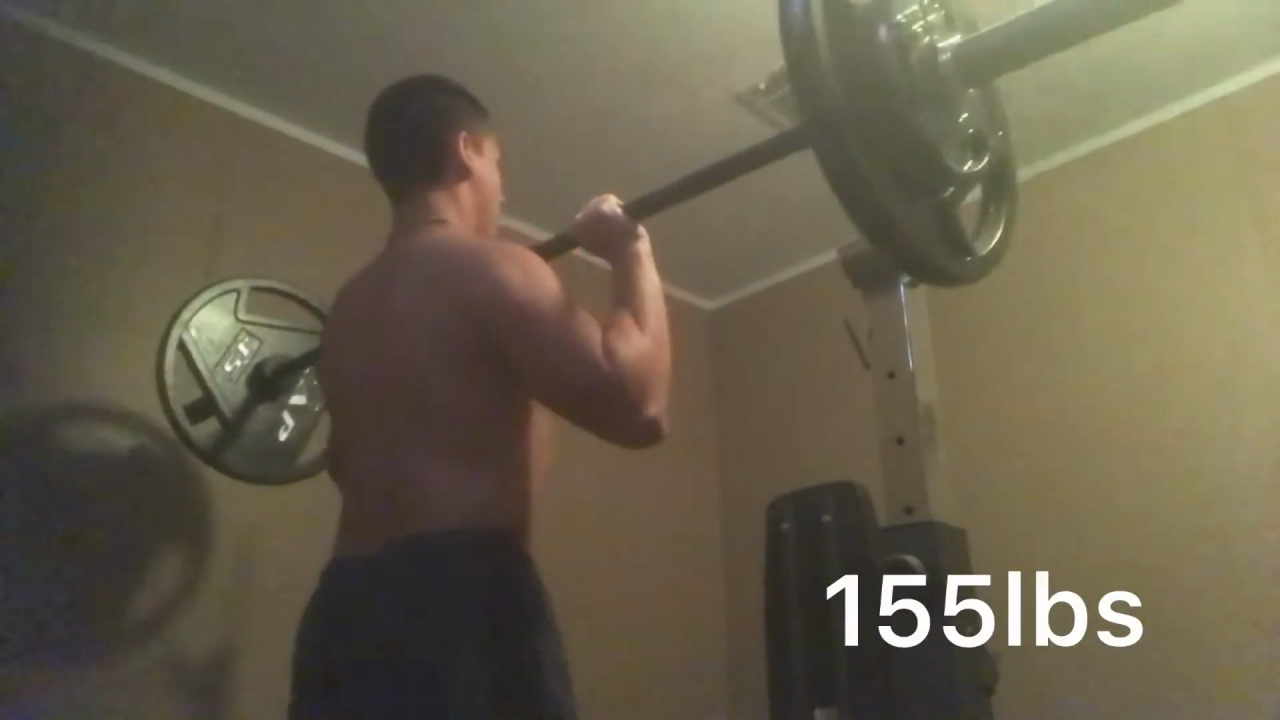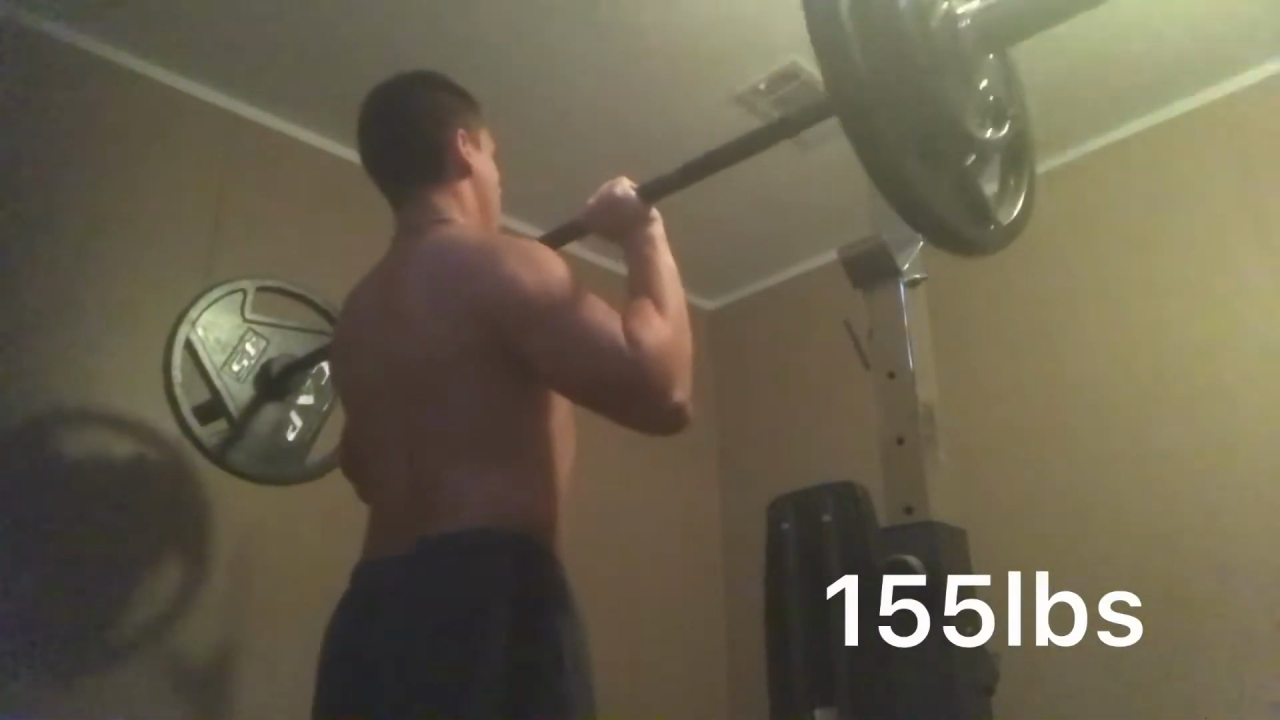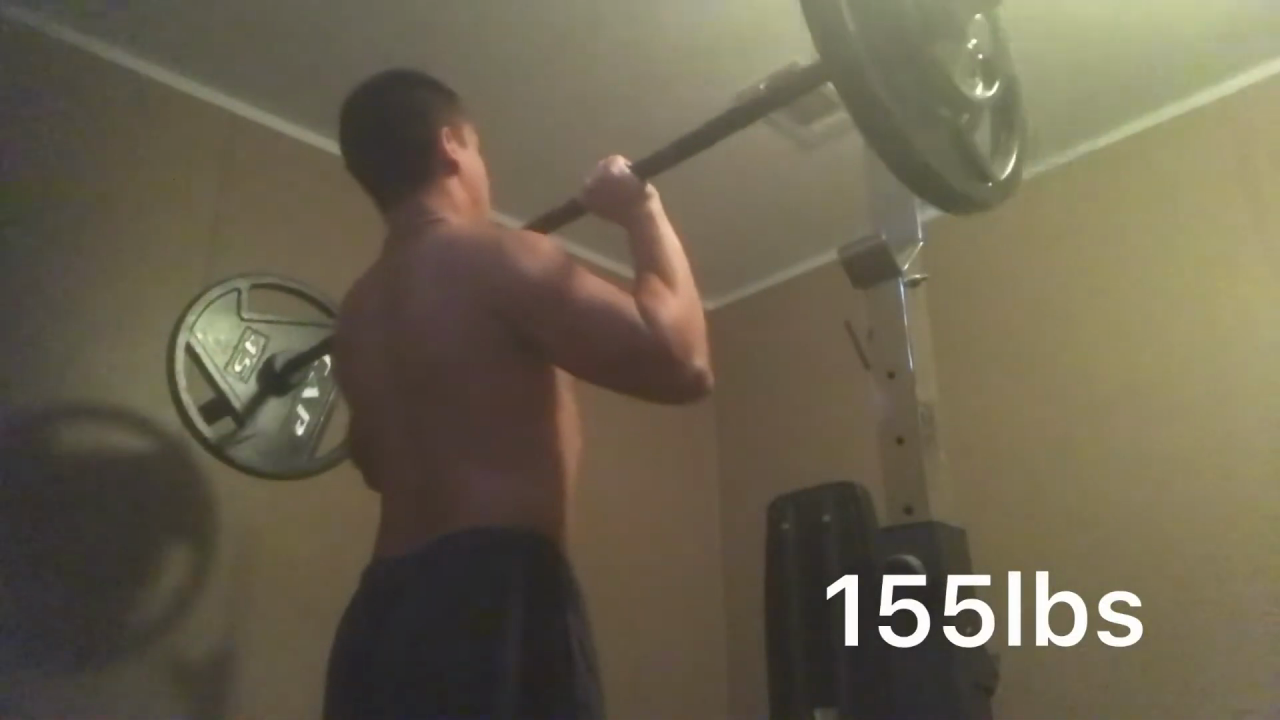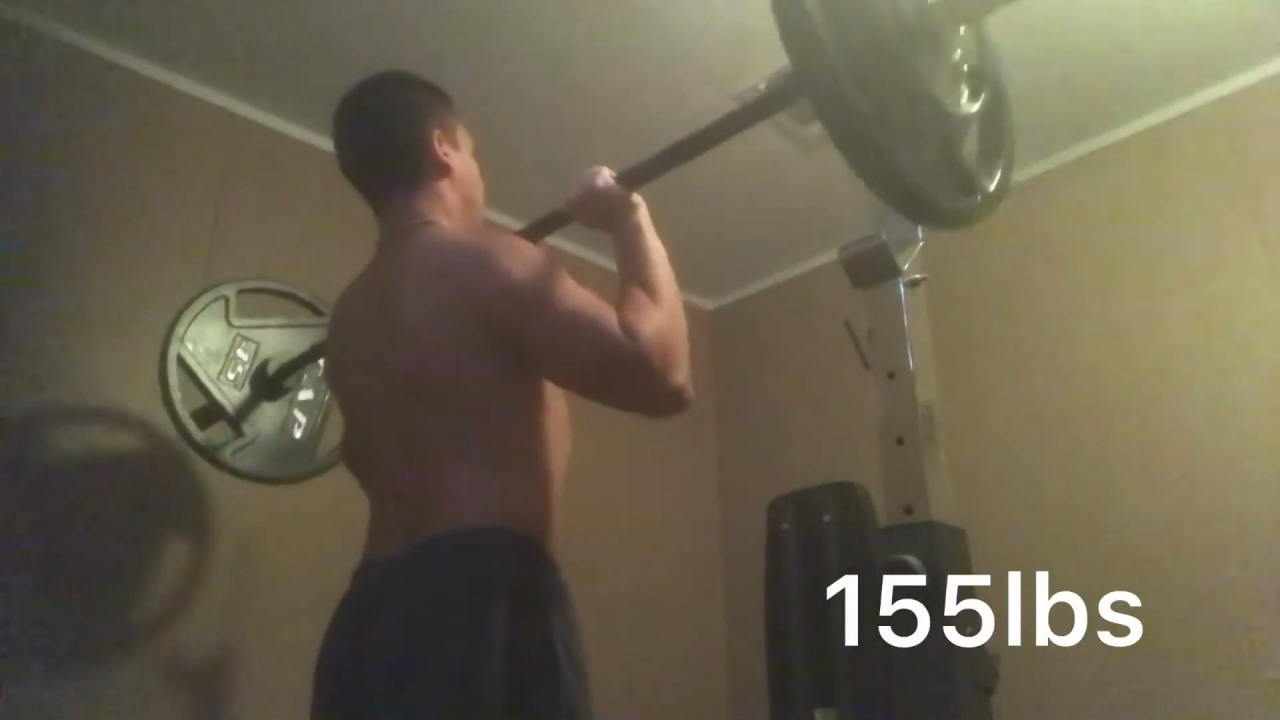
dt=0.4s
person 1, frame 1
left shoulder: (350, 304)
right shoulder: (487, 266)
right elbow: (636, 407)
right wrist: (631, 253)
left hip: (347, 609)
right hip: (457, 600)
person 1, frame 2
left shoulder: (360, 309)
right shoulder: (498, 263)
right elbow: (660, 393)
right wrist: (644, 235)
left hip: (375, 613)
right hip: (480, 603)
person 1, frame 3
left shoulder: (358, 310)
right shoulder: (497, 260)
right elbow: (680, 363)
right wrist: (642, 212)
left hip: (384, 612)
right hip: (491, 600)
person 1, frame 4
left shoulder: (350, 311)
right shoulder: (484, 261)
right elbow: (661, 375)
right wrist: (632, 222)
left hip: (375, 615)
right hip: (479, 605)
